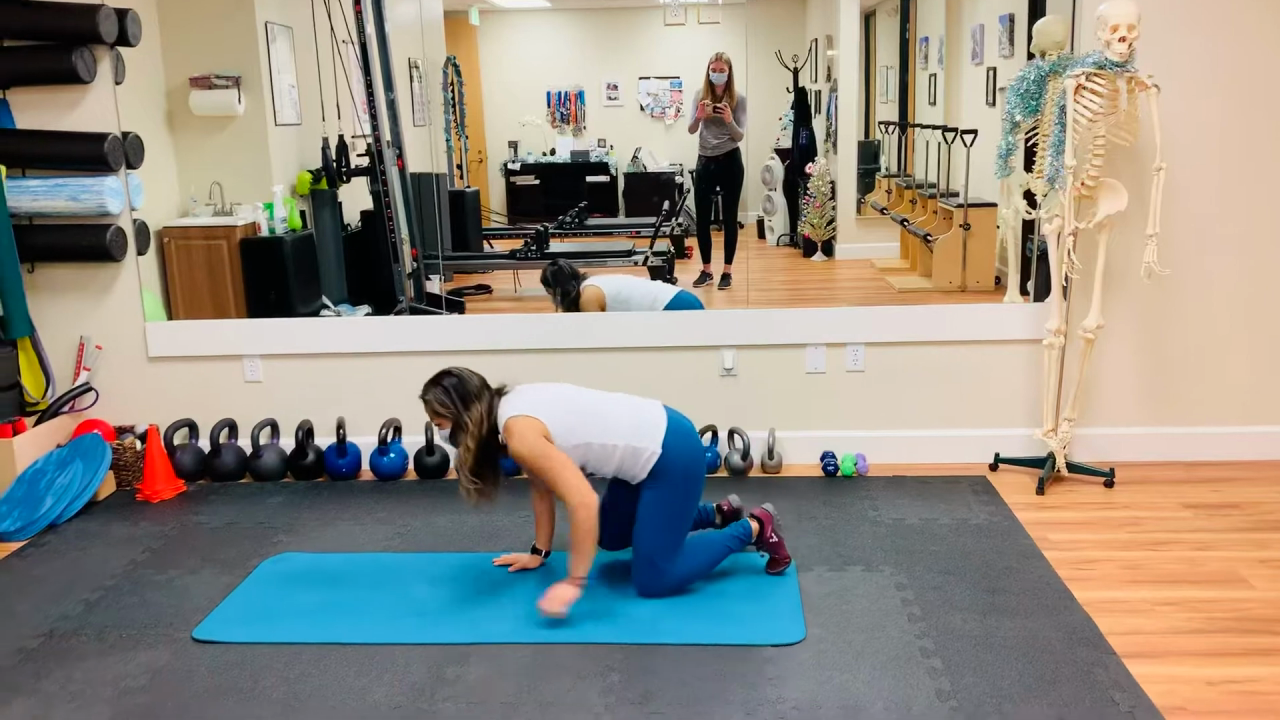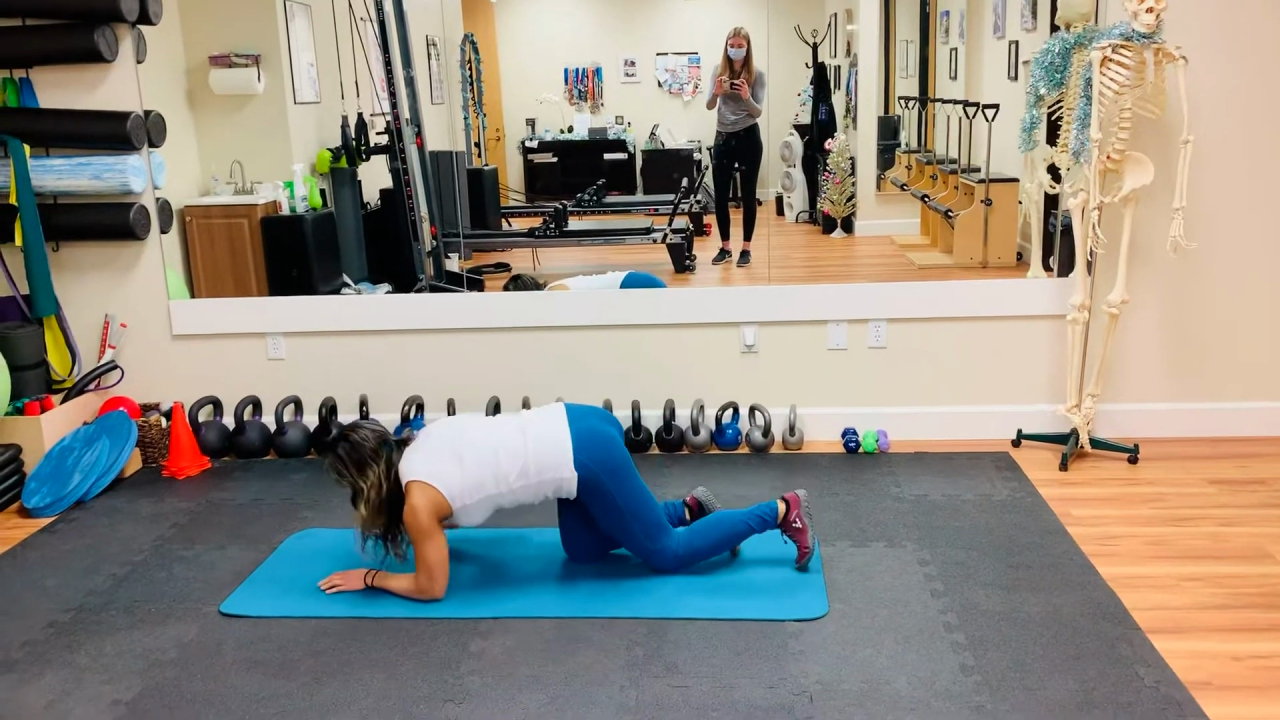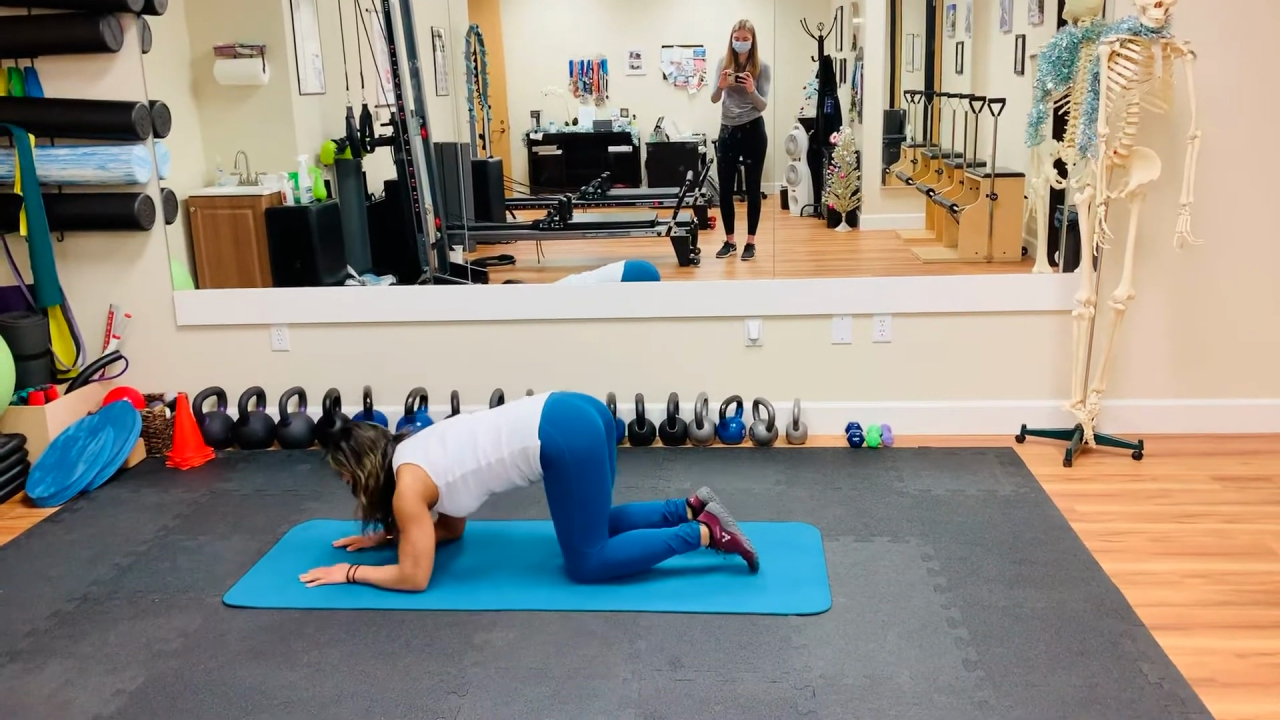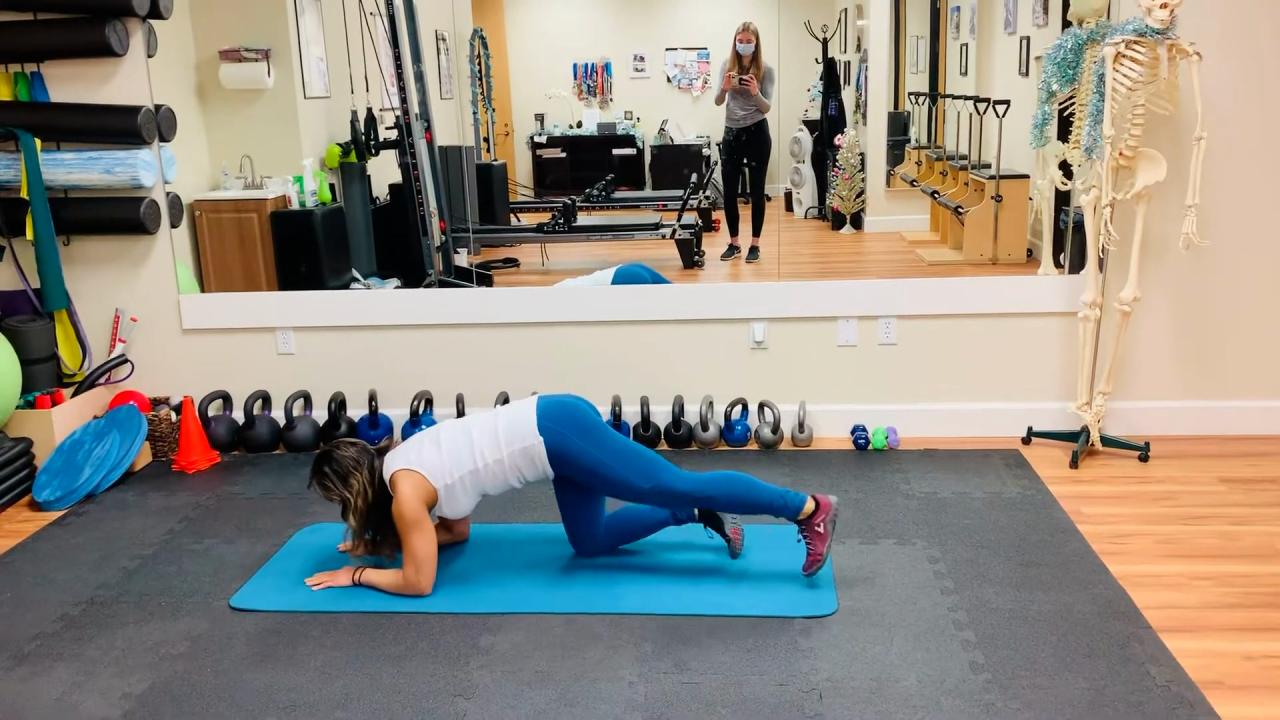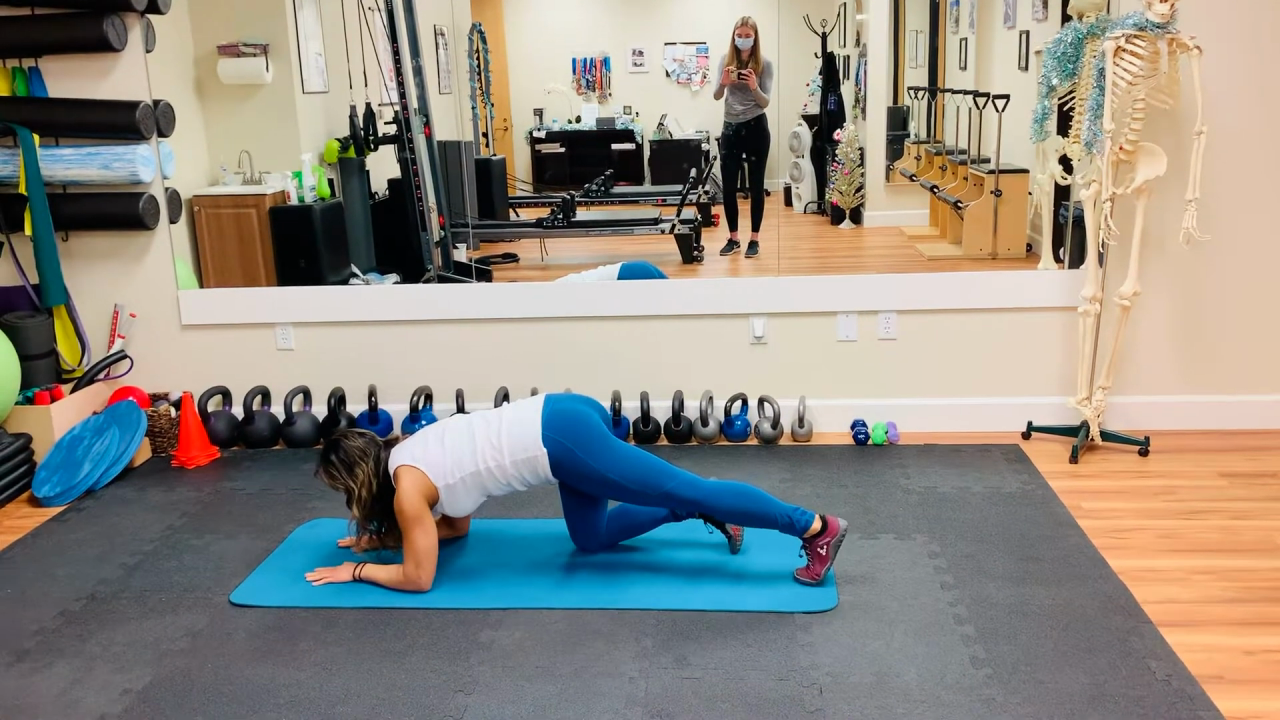
dt=1s
person 1, frame 1
left shoulder: (518, 433)
right shoulder: (512, 405)
left elbow: (583, 502)
right elbow: (543, 486)
left wrist: (574, 582)
right wrist: (539, 552)
left hip: (673, 454)
right hip: (655, 438)
left knee: (653, 580)
right knee: (610, 537)
left ankle: (753, 528)
right ankle: (719, 514)
person 1, frame 2
left shoulder: (419, 499)
right shoulder: (427, 435)
left elbow: (431, 587)
left wrist: (368, 577)
right wrist: (444, 523)
left hip: (587, 457)
right hip: (578, 422)
left knee: (664, 553)
right knee: (581, 549)
left ankle: (780, 511)
right ankle: (689, 508)
person 1, frame 3
left shoulder: (408, 485)
right shoulder: (416, 449)
left elbow: (414, 576)
right elbow: (450, 528)
left wrist: (350, 572)
right wrist: (385, 534)
left hip: (565, 436)
right hip: (576, 412)
left knee: (588, 563)
right knee: (589, 529)
left ankle: (705, 533)
right ankle: (692, 509)
person 1, frame 4
left shoulder: (404, 491)
right shoulder: (400, 457)
left elbow: (418, 581)
right elbow: (454, 529)
left wrist: (356, 575)
right wrist: (377, 540)
left hip: (556, 434)
right hip: (556, 419)
left knee: (674, 486)
right knee: (591, 542)
left ankle: (808, 509)
right ankle: (700, 507)
person 1, frame 5
left shoulder: (406, 486)
right shoulder: (406, 450)
left elbow: (418, 577)
right elbow: (452, 524)
left wrist: (356, 569)
right wrist: (383, 536)
left hip: (560, 439)
right hip: (564, 416)
left knee: (683, 489)
right knee: (591, 539)
left ankle: (816, 529)
right ankle: (698, 510)
person 2, frame 1
left shoulder: (738, 98)
right shoulder: (700, 95)
left elbow: (740, 136)
right elbow: (691, 130)
left wrist: (729, 120)
right wrist: (699, 117)
left hip: (730, 161)
right hip: (705, 161)
left knee: (729, 218)
right knee: (702, 219)
left ankle: (727, 272)
right ankle: (706, 270)
person 2, frame 2
left shoulder: (756, 74)
right shoulder: (718, 70)
left elbow: (758, 112)
right elbow: (709, 106)
left wrist: (746, 97)
right wrist: (716, 93)
left hip: (748, 138)
right hip: (723, 137)
left knee: (748, 195)
right knee: (720, 195)
left ankle: (746, 248)
right ankle: (725, 247)
person 2, frame 3
left shoulder: (762, 67)
right shoulder: (723, 63)
left elbow: (763, 106)
right elbow: (714, 99)
left wrist: (751, 90)
right wrist: (721, 86)
left hip: (752, 131)
right hip: (727, 130)
left knee: (752, 188)
right knee: (725, 189)
left ankle: (750, 242)
right ankle: (729, 241)
person 2, frame 4
left shoulder: (765, 69)
right shoulder: (727, 66)
left elbow: (767, 107)
right elbow: (718, 102)
left wrist: (755, 93)
right wrist: (724, 88)
left hip: (757, 133)
right hip: (732, 133)
left knee: (756, 191)
right knee: (729, 191)
left ankle: (755, 244)
right ankle: (734, 243)
person 2, frame 5
left shoulder: (764, 64)
right shoulder: (726, 60)
left elbow: (766, 102)
right elbow: (717, 96)
left wrist: (754, 87)
right wrist: (723, 83)
left hip: (756, 127)
right hip: (731, 128)
left knee: (755, 186)
right knee: (728, 187)
left ankle: (754, 239)
right ankle: (733, 238)
